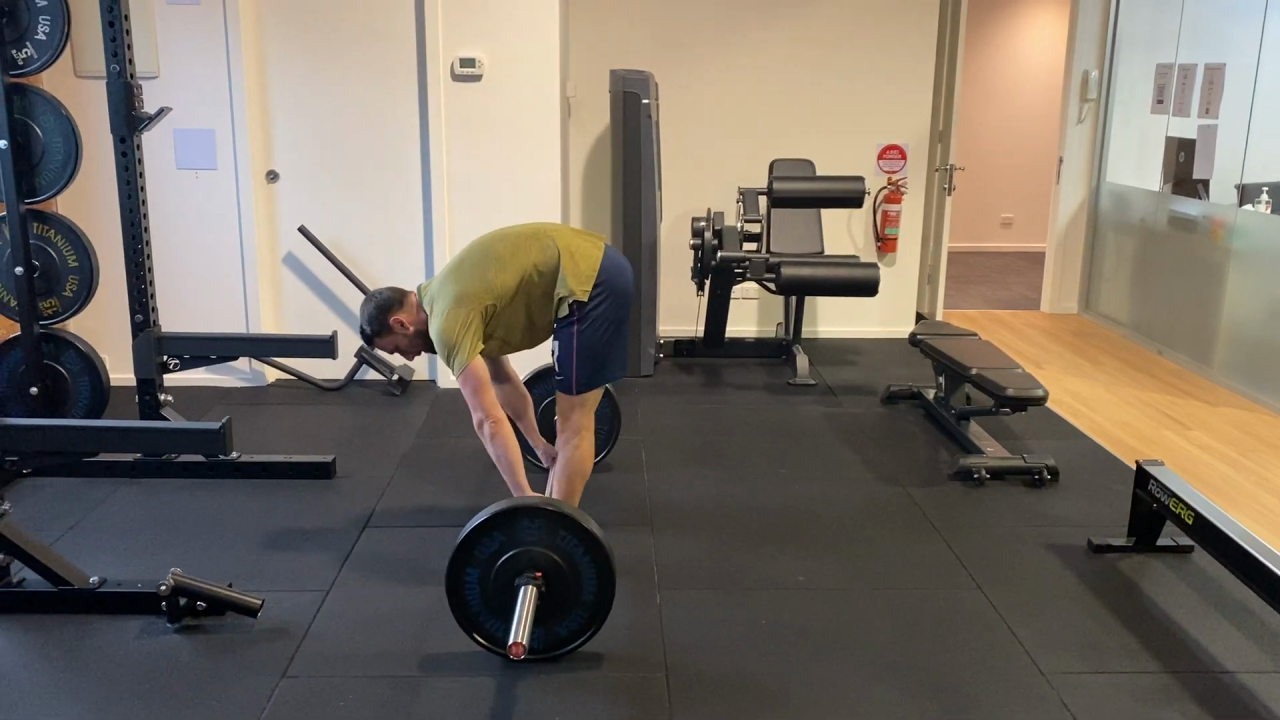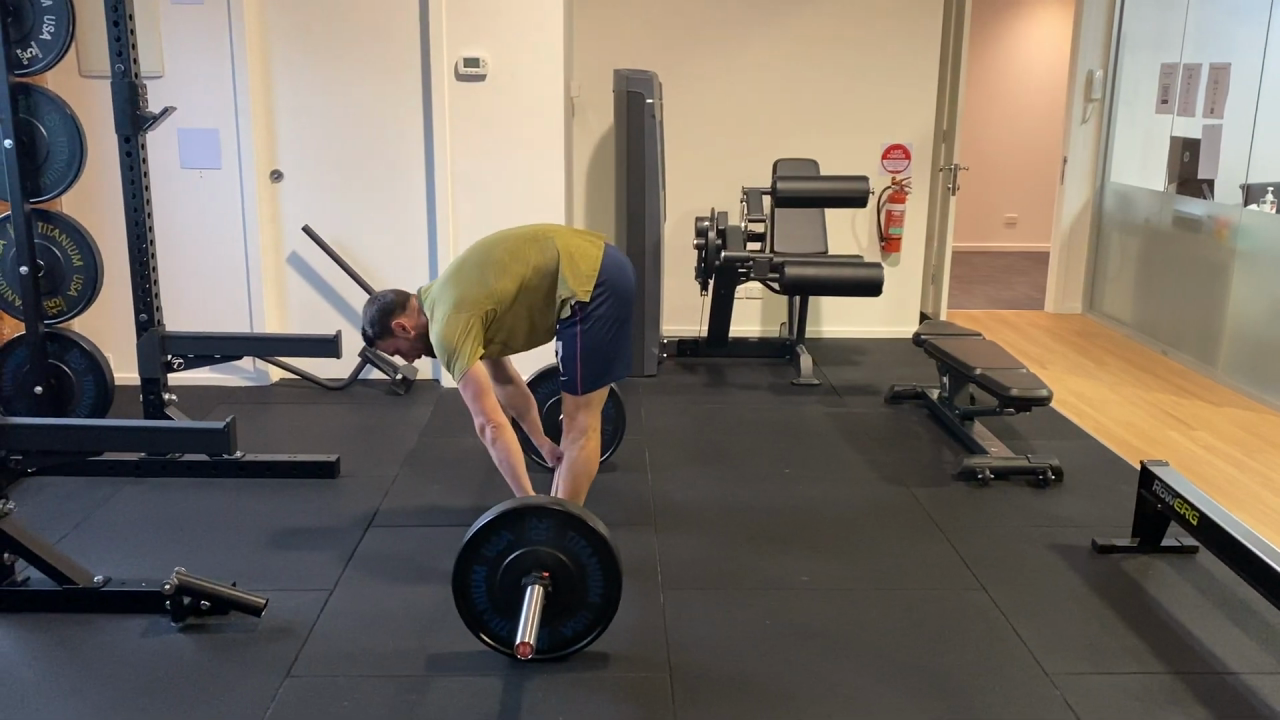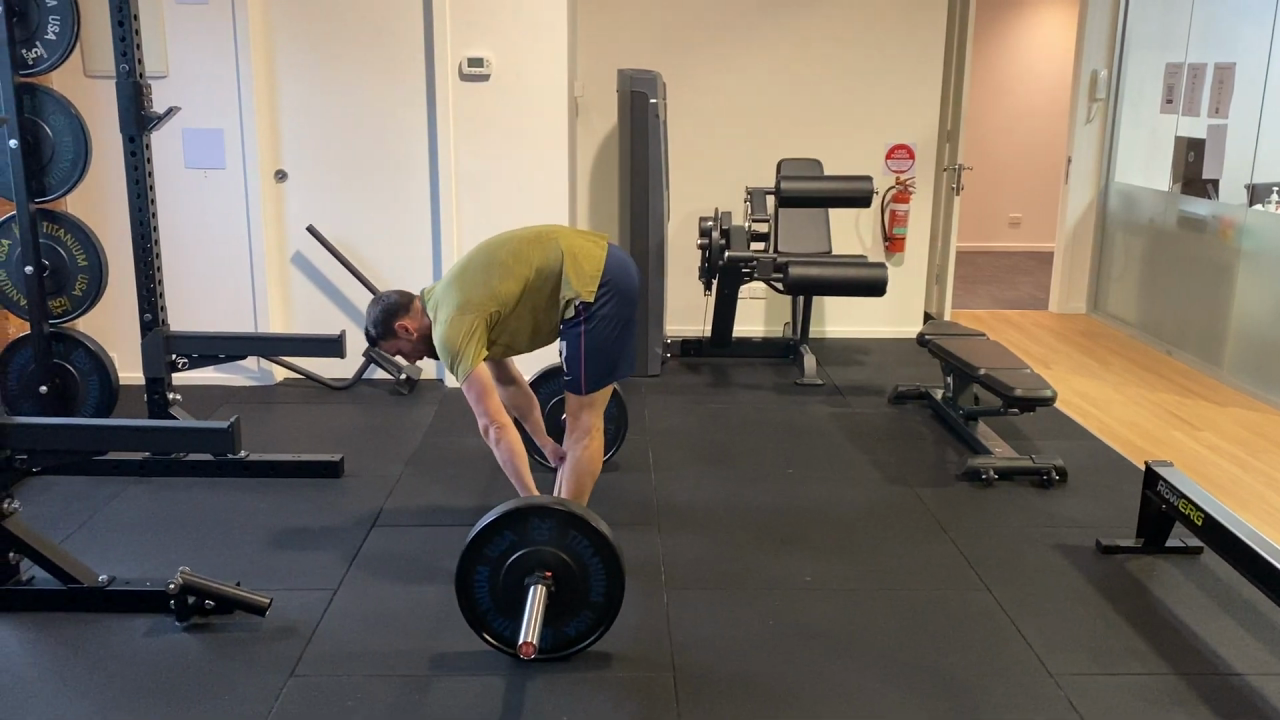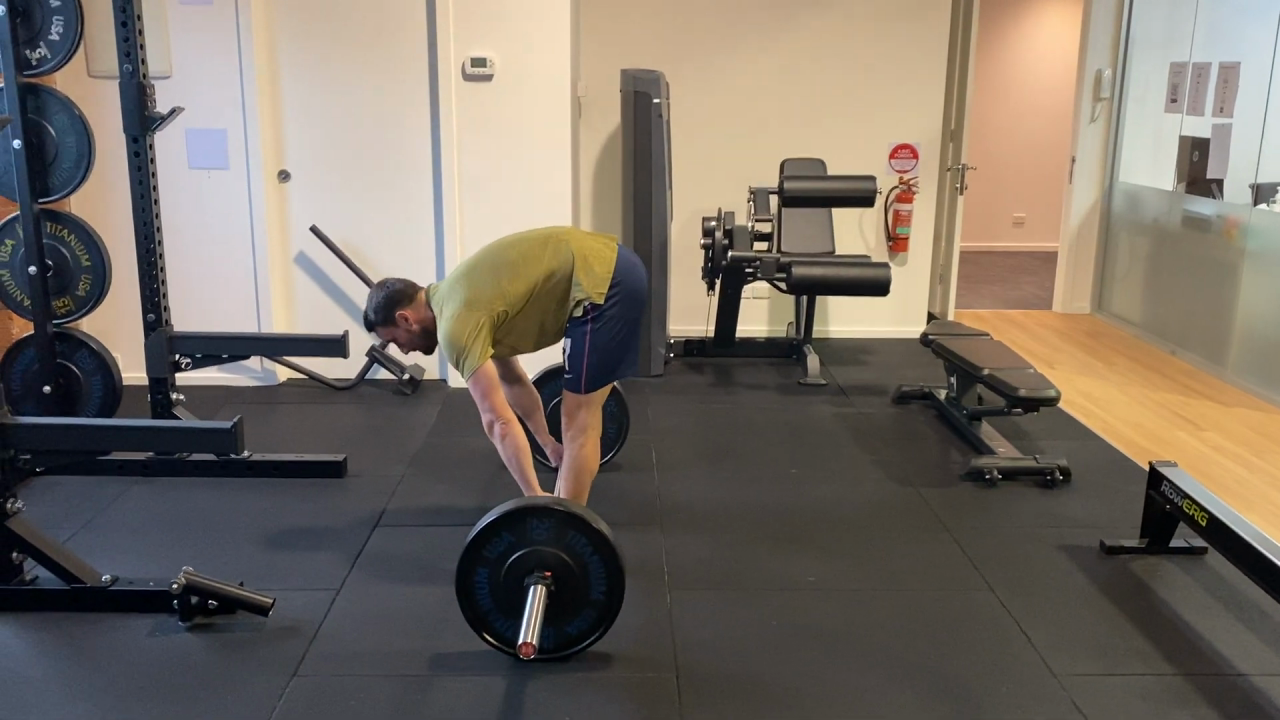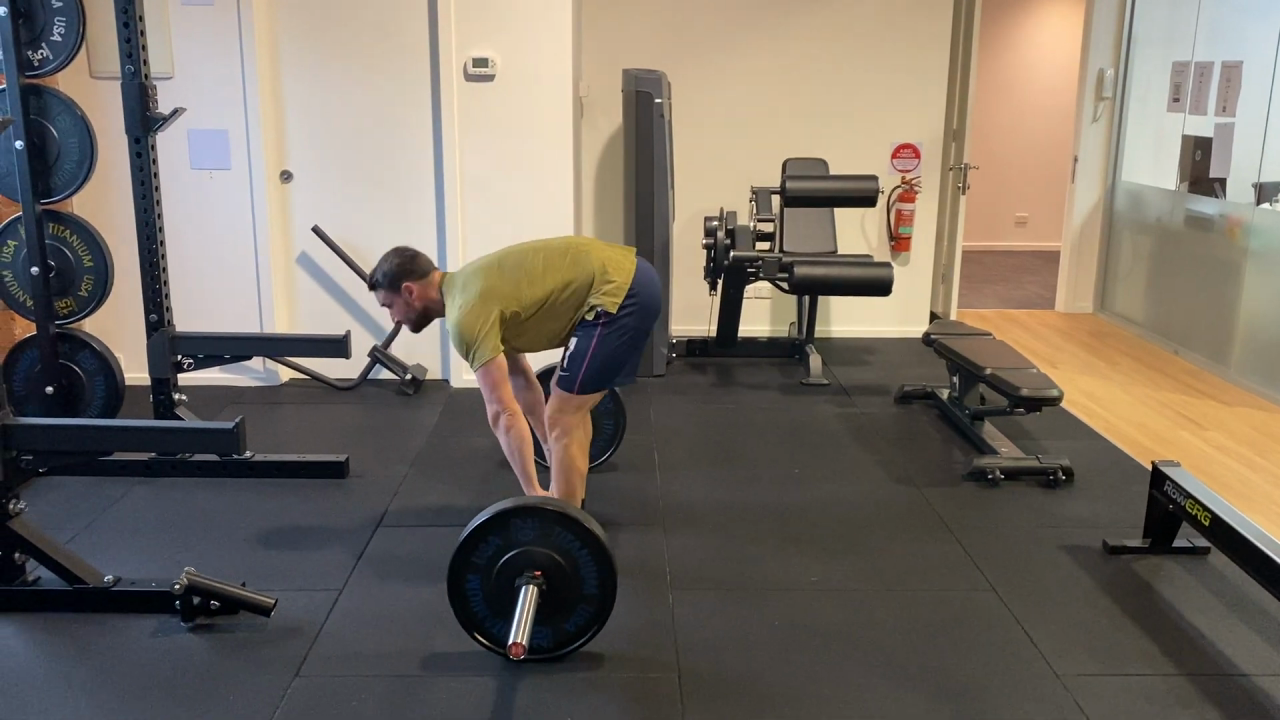
dt=0.2s
person 1, frame 1
left shoulder: (447, 322)
right shoulder: (447, 301)
left elbow: (488, 419)
right elbow: (503, 381)
left wrist: (524, 497)
right wrist: (538, 443)
left hip: (588, 279)
right hip: (599, 265)
left knee: (574, 419)
right knee: (572, 411)
person 1, frame 2
left shoulder: (448, 327)
right shoulder: (449, 303)
left elbow: (490, 423)
right elbow: (506, 382)
right wrist: (543, 443)
left hip: (589, 278)
right hip: (600, 264)
left knee: (580, 419)
right knee: (577, 412)
person 1, frame 3
left shoulder: (451, 329)
right shoulder: (449, 304)
left elbow: (493, 424)
right elbow: (508, 383)
left wrist: (532, 499)
right wrist: (545, 443)
left hip: (594, 279)
right hip: (603, 264)
left knee: (582, 418)
right knee: (580, 412)
person 1, frame 4
left shoulder: (456, 326)
right shoulder: (456, 299)
left elbow: (498, 420)
right elbow: (512, 381)
left wrist: (535, 497)
right wrist: (548, 442)
left hip: (602, 281)
right hip: (612, 266)
left knee: (577, 418)
right knee: (578, 412)
person 1, frame 5
left shoulder: (465, 315)
right shoulder: (466, 287)
left elbow: (502, 412)
right elbow: (516, 374)
left wrist: (532, 493)
right wrist: (540, 433)
left hip: (618, 292)
right hip: (629, 279)
left knee: (560, 418)
right knee: (569, 406)
right ankle: (570, 509)
